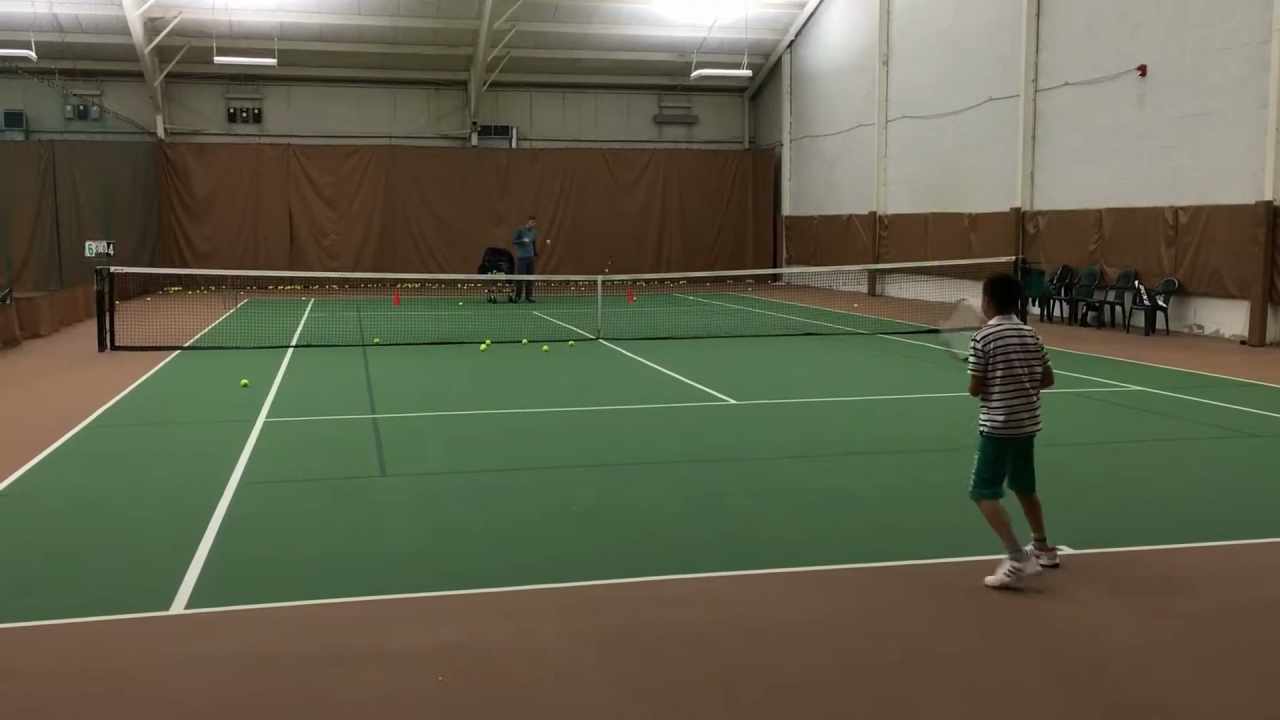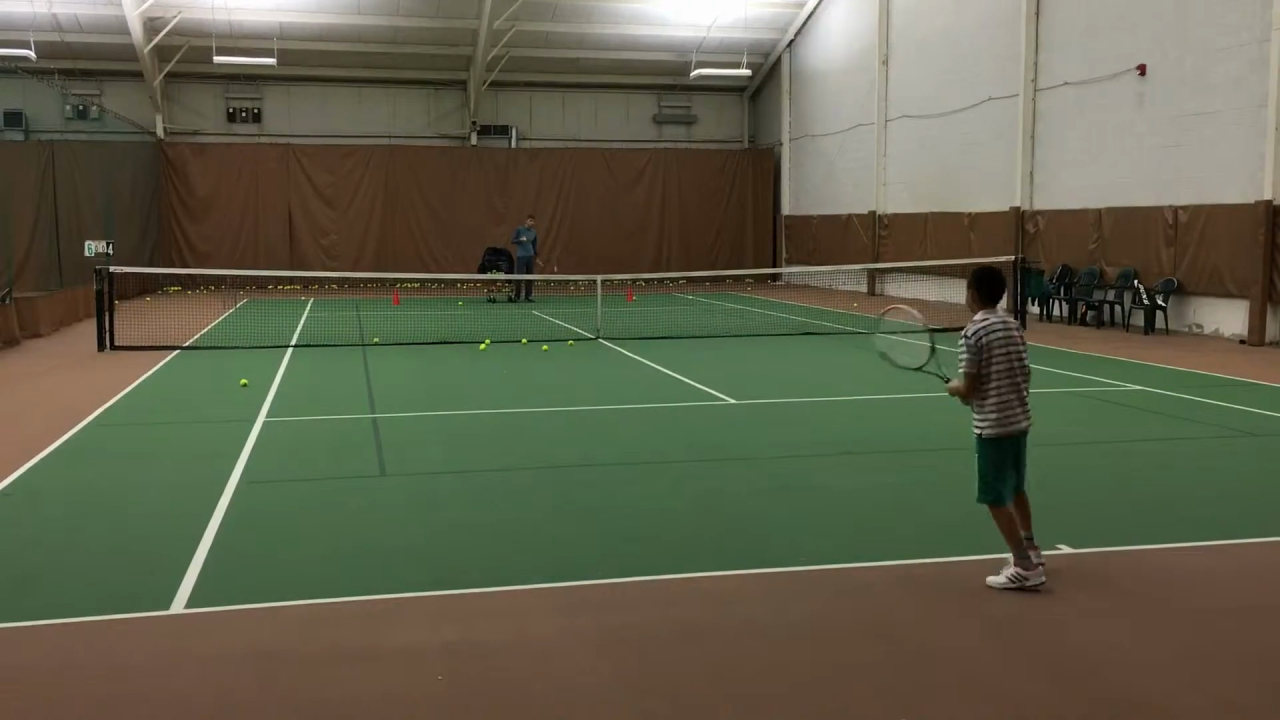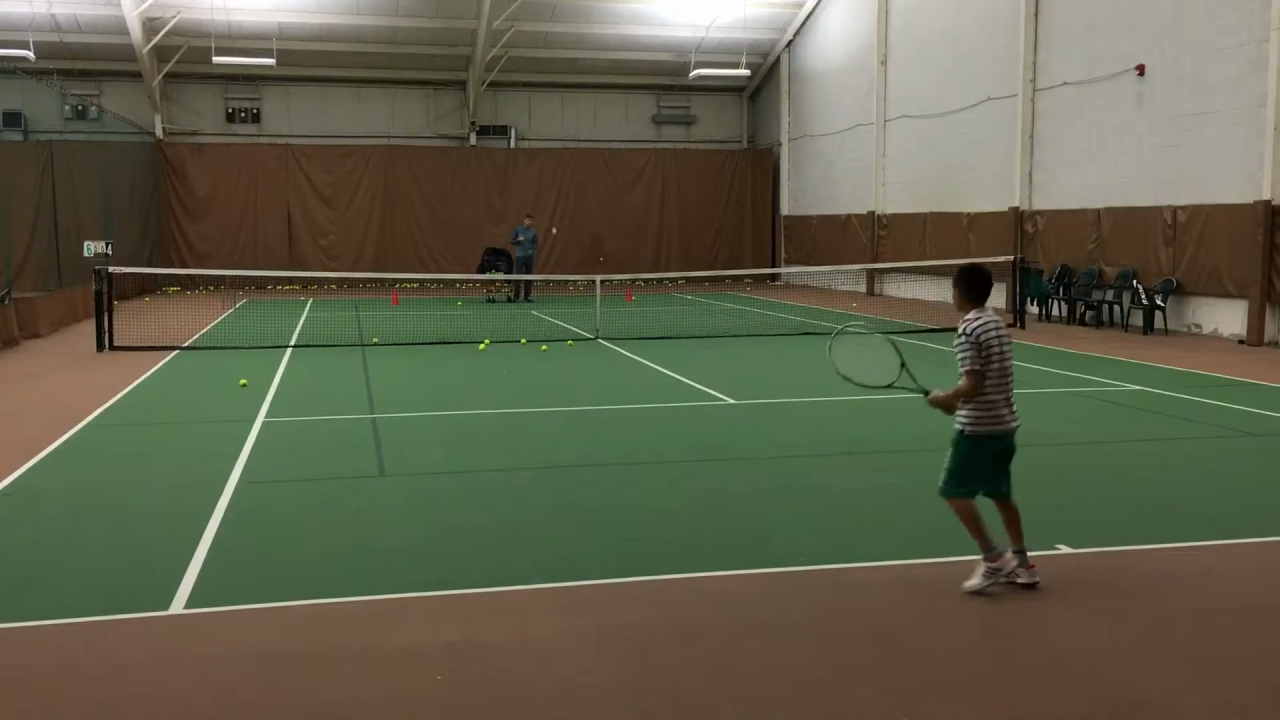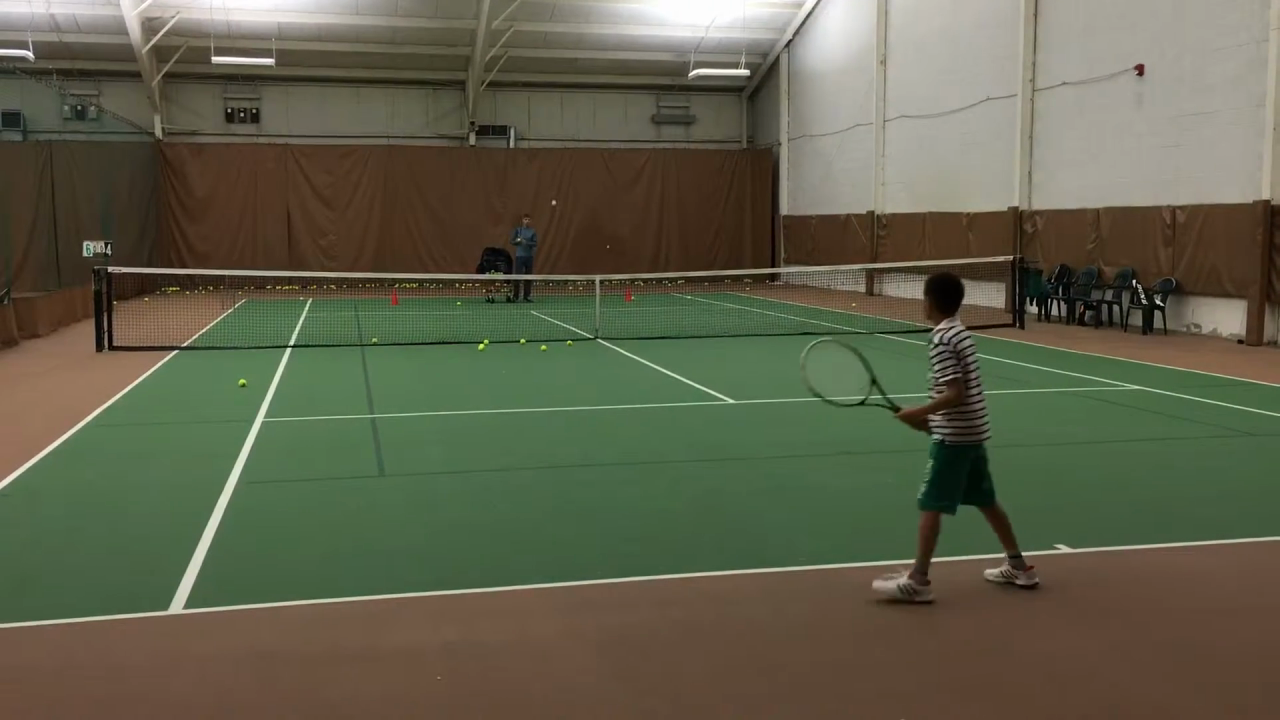
dt=0.2s
person 1, frame 1
left shoulder: (983, 337)
right shoulder: (1030, 334)
left elbow: (975, 388)
right elbow: (1048, 380)
left hip: (998, 427)
right hip: (1028, 422)
left knee: (984, 494)
right knee: (1024, 487)
left ankle: (1020, 560)
right ankle: (1042, 548)
person 1, frame 2
left shoulder: (973, 333)
right shoulder: (1013, 326)
left elbow: (969, 386)
right elbow: (1025, 376)
left wrist: (957, 390)
left hip: (994, 426)
right hip: (1019, 421)
left knee: (995, 498)
right knee: (1014, 488)
left ankle: (1026, 567)
right ankle: (1030, 549)
person 1, frame 3
left shoulder: (968, 331)
right shoulder: (998, 325)
left elbow: (973, 385)
left wrist: (944, 399)
right wrist: (957, 400)
left hip: (978, 426)
right hip: (1004, 422)
left knee: (955, 492)
right knee: (1001, 494)
left ankle: (993, 558)
right ankle: (1021, 563)
person 1, frame 4
left shoulder: (942, 342)
right shoulder: (960, 334)
left elbow: (954, 395)
left wrist: (916, 413)
right wrist: (922, 413)
left hip: (955, 436)
right hip: (972, 431)
left knee: (930, 504)
right knee: (984, 499)
left ankle: (917, 581)
right ankle: (1019, 566)
